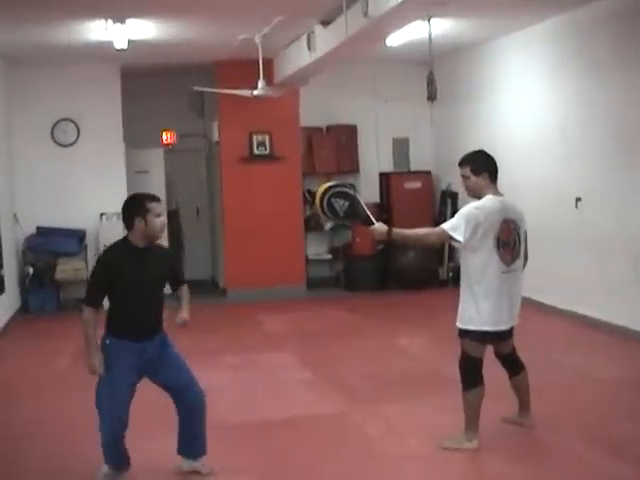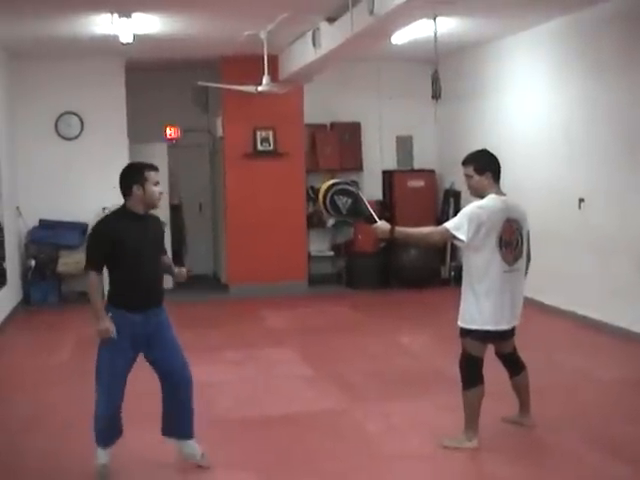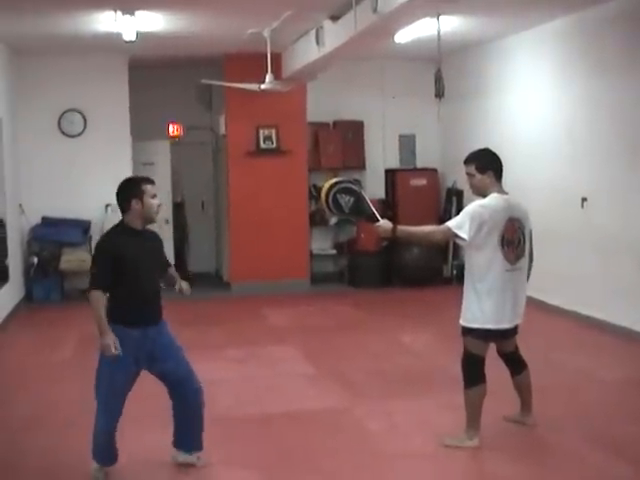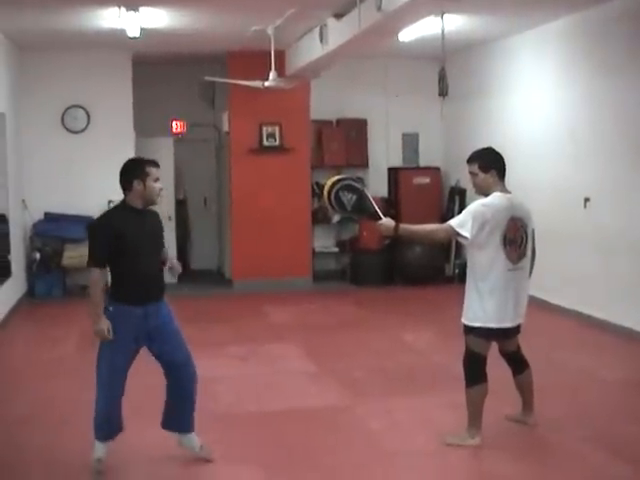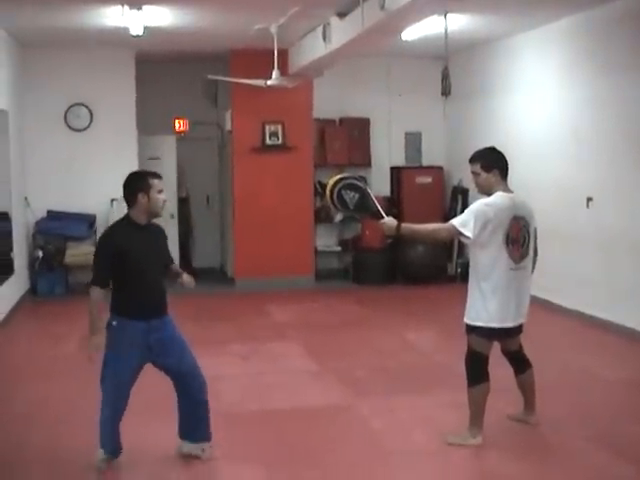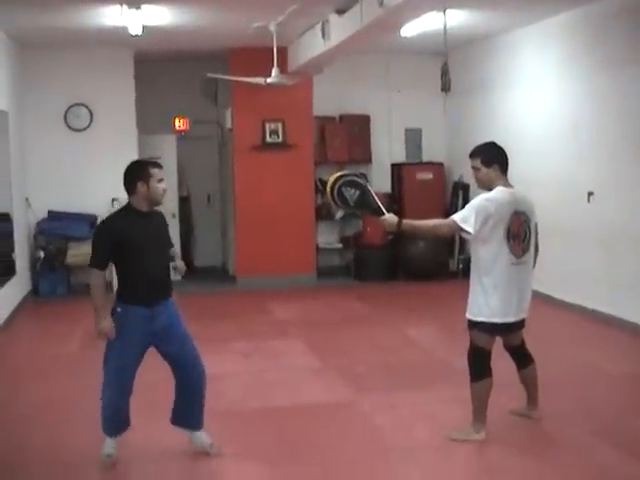
dt=0.2s
person 1, frame 1
left shoulder: (163, 255)
right shoulder: (111, 259)
left elbow: (180, 284)
right elbow: (90, 307)
left wrist: (185, 309)
right wrist: (92, 351)
left hip: (157, 344)
right hip: (120, 347)
left knee: (192, 397)
right knee: (113, 417)
person 1, frame 2
left shoulder: (155, 225)
right shoulder: (108, 227)
right elbow: (93, 272)
left wrist: (175, 270)
right wrist: (100, 316)
left hip: (156, 317)
right hip: (122, 320)
left knee: (179, 380)
right knee: (110, 390)
left ankle: (185, 442)
right ankle: (104, 449)
person 1, frame 3
left shoulder: (153, 239)
right shoulder: (110, 243)
right elbow: (97, 291)
left wrist: (177, 281)
right wrist: (104, 334)
left hip: (156, 331)
right hip: (123, 335)
left knee: (190, 390)
right knee: (109, 404)
left ankle: (186, 451)
person 1, frame 4
left shoulder: (153, 219)
right shoulder: (108, 223)
right elbow: (96, 271)
left wrist: (170, 262)
right wrist: (98, 316)
left hip: (158, 310)
right hip: (123, 314)
left knee: (183, 372)
right knee: (110, 383)
left ankle: (185, 434)
right ankle: (102, 443)
person 1, frame 5
left shoulder: (158, 233)
right shoulder: (113, 238)
right elbow: (98, 287)
left wrist: (181, 275)
right wrist: (96, 332)
left hip: (161, 324)
right hip: (126, 327)
left knee: (194, 384)
right knee: (114, 396)
left ankle: (191, 441)
right ankle: (107, 451)
person 1, frame 6
left shoulder: (159, 220)
right shoulder: (112, 226)
right elbow: (97, 272)
left wrist: (176, 260)
right wrist: (101, 315)
left hip: (165, 310)
right hip: (131, 314)
left knee: (192, 371)
right knee: (117, 380)
left ankle: (195, 431)
right ankle: (111, 437)
person 2, frame 1
left shoulder: (477, 211)
right shoulder: (514, 211)
left elbow: (434, 237)
right elbow: (523, 257)
left wrist: (389, 233)
left hip: (481, 306)
right hip: (505, 303)
left knee: (470, 367)
right knee: (509, 357)
left ankle: (470, 437)
right ankle: (525, 414)
person 2, frame 2
left shoulder: (480, 211)
right shoulder: (517, 210)
left elbow: (437, 236)
right elbow: (525, 256)
left wrist: (392, 231)
left hip: (483, 306)
right hip: (507, 303)
left knee: (471, 366)
right knee: (509, 356)
left ankle: (470, 436)
right ankle: (525, 414)
person 2, frame 3
left shoulder: (482, 209)
right shoulder: (519, 209)
left elbow: (439, 234)
right elbow: (528, 255)
left wrist: (394, 230)
left hip: (485, 304)
right hip: (509, 301)
left knee: (472, 365)
right knee: (511, 355)
left ankle: (471, 434)
right ankle: (527, 413)
person 2, frame 4
left shoulder: (485, 208)
right shoulder: (522, 208)
left elbow: (441, 233)
right elbow: (530, 254)
left wrist: (396, 228)
left hip: (486, 303)
right hip: (511, 300)
left knee: (474, 364)
right knee: (513, 355)
left ankle: (472, 433)
right ankle: (528, 412)
person 2, frame 5
left shoulder: (487, 208)
right shoulder: (524, 208)
left elbow: (444, 232)
right elbow: (532, 254)
left wrist: (398, 227)
left hip: (489, 303)
right hip: (513, 300)
left knee: (476, 363)
right knee: (515, 354)
left ankle: (474, 432)
right ankle: (529, 411)
person 2, frame 6
left shoulder: (488, 203)
right shoulder: (525, 202)
left elbow: (445, 228)
right elbow: (533, 248)
left wrist: (400, 224)
left hip: (491, 298)
right hip: (515, 295)
left knee: (479, 359)
right knee: (517, 349)
left ankle: (478, 428)
right ankle: (533, 406)
